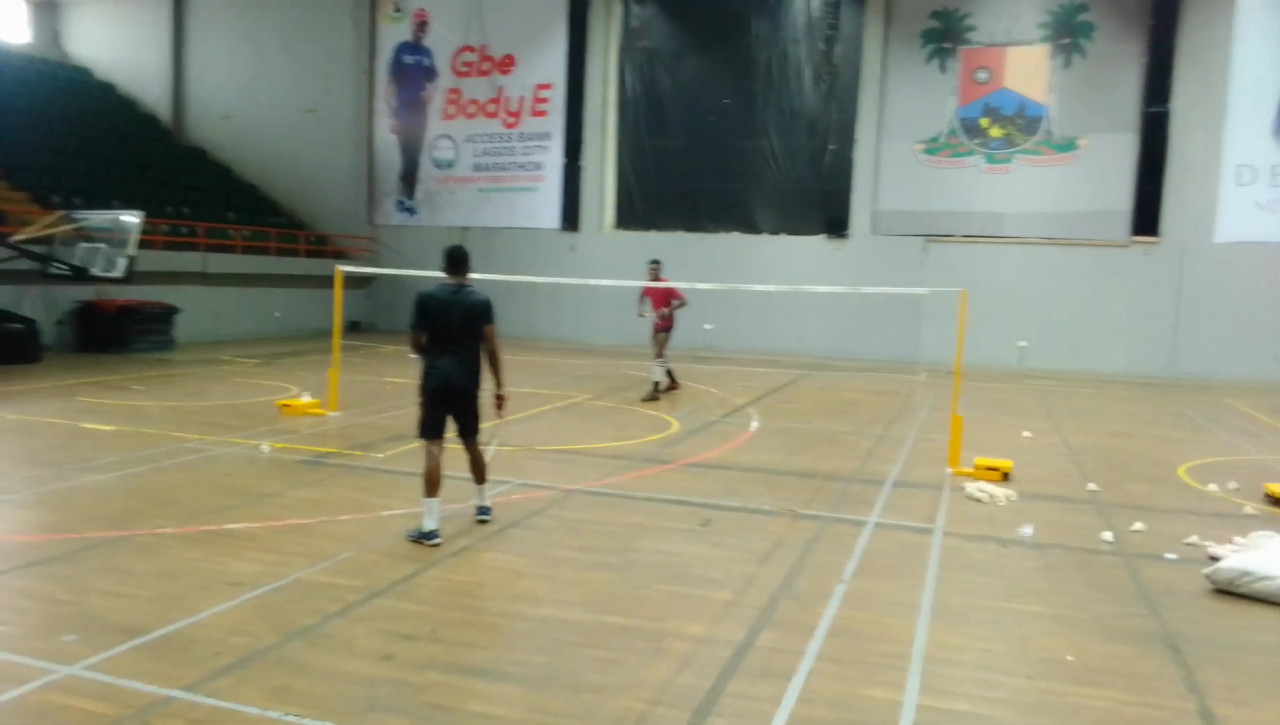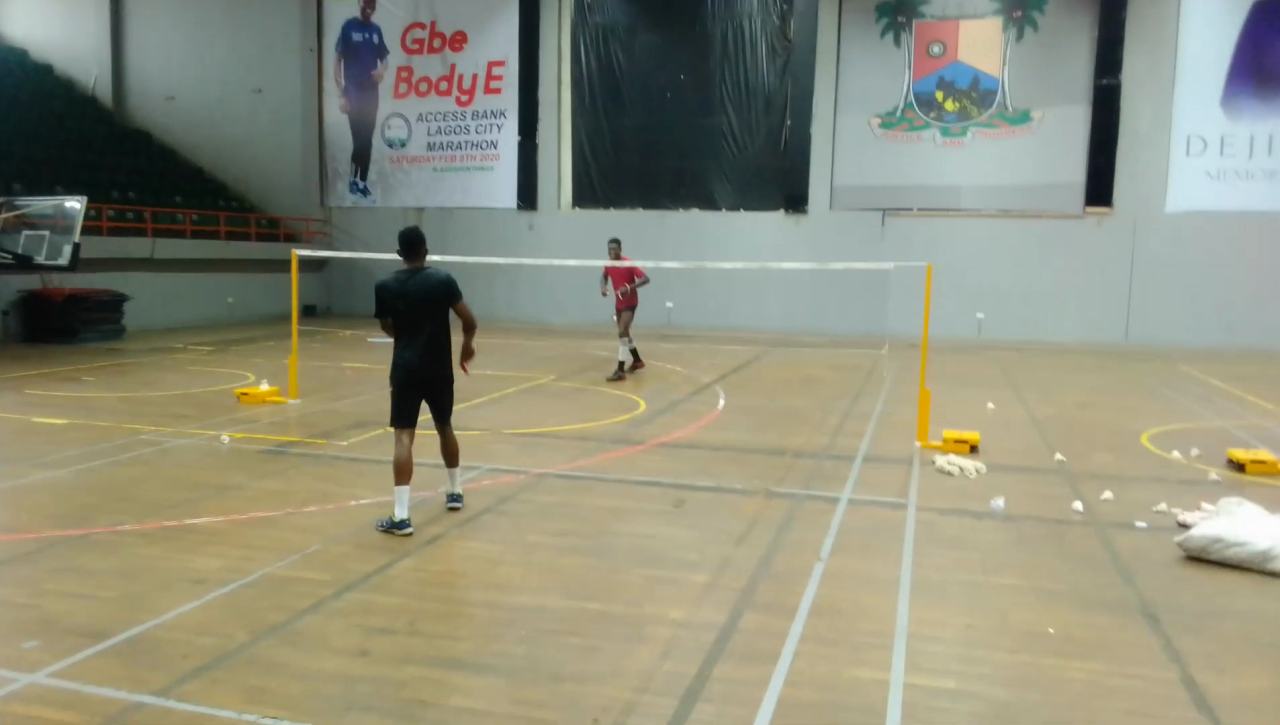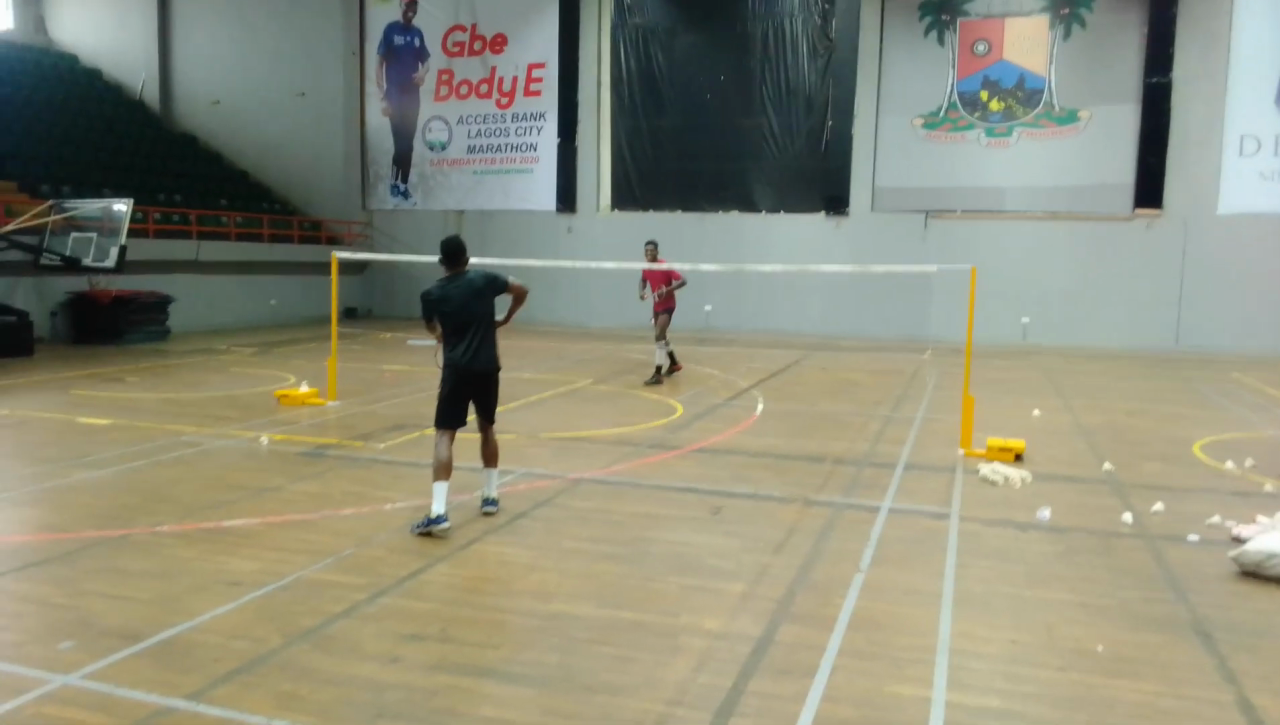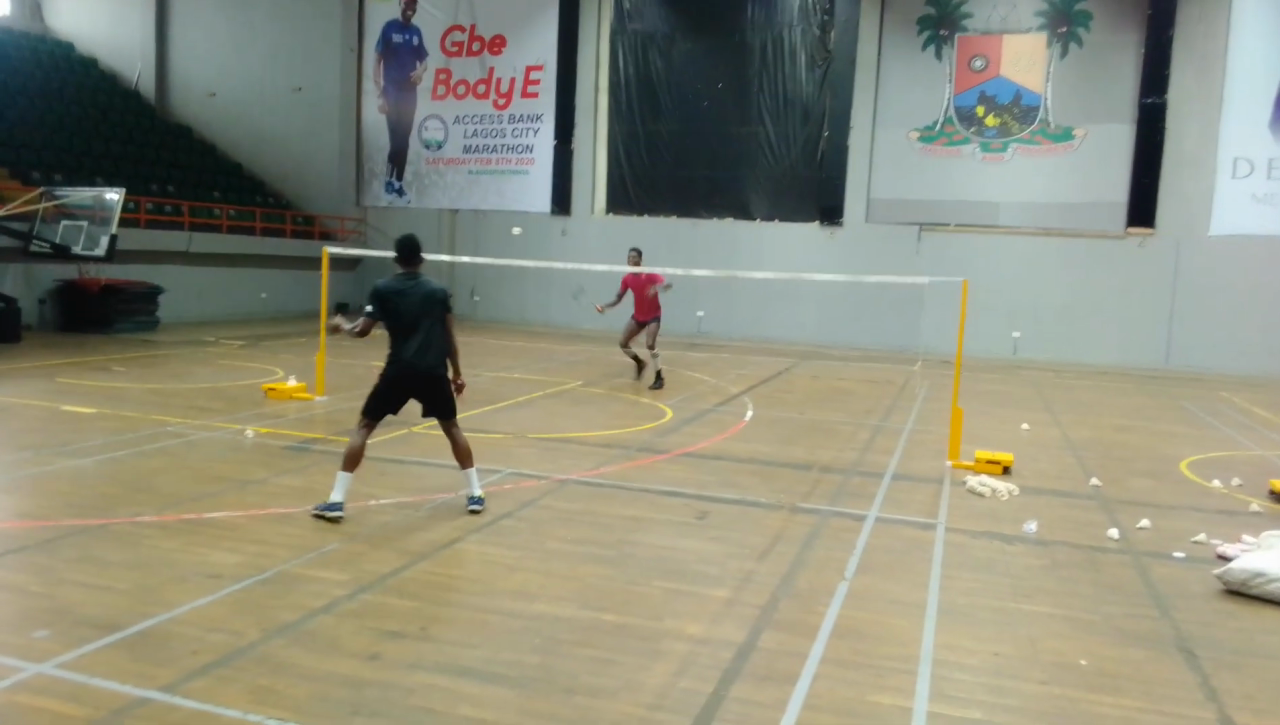
dt=0.5s
person 1, frame 1
left shoulder: (426, 297)
right shoulder: (481, 301)
left elbow: (416, 343)
right elbow: (490, 347)
right wrist: (499, 387)
left hip: (435, 382)
right hip: (466, 385)
left knee: (433, 448)
right knee: (472, 444)
left ankle: (430, 526)
right ankle: (484, 505)
person 1, frame 2
left shoulder: (385, 287)
right shoulder: (442, 280)
right elbow: (469, 321)
right wrist: (467, 343)
left hip: (405, 370)
right hip: (439, 370)
left knee: (404, 437)
right knee: (445, 428)
left ankle: (401, 516)
right ankle: (455, 492)
person 1, frame 3
left shoulder: (432, 294)
right shoulder: (484, 280)
right elbow: (521, 290)
right wrist: (505, 318)
left hip: (456, 371)
right hip: (487, 368)
left knee: (444, 435)
right knee: (487, 427)
left ankle: (438, 512)
right ankle: (490, 495)
person 1, frame 4
left shoulder: (383, 289)
right shoulder: (438, 291)
left elbow: (363, 331)
right elbow: (449, 337)
left wrist: (342, 326)
right wrist: (457, 373)
left hip: (400, 370)
right hip: (434, 371)
left knee: (364, 427)
right knee: (452, 428)
left ankle: (336, 501)
right ankle: (475, 494)
person 2, frame 1
left shoulder: (427, 53)
right shoulder: (401, 49)
left elbow: (433, 80)
right elbow: (390, 81)
left wrist: (431, 92)
right wrist: (392, 114)
left hip: (421, 112)
right hip: (404, 112)
left knee: (415, 159)
right knee: (408, 158)
left ankle: (409, 201)
right ankle: (402, 200)
person 2, frame 2
left shoulder: (376, 30)
right shoulder: (349, 26)
left elbow: (384, 59)
right elbow: (338, 60)
left wrist: (382, 70)
right wrist: (341, 93)
left hip: (371, 92)
right hip: (353, 91)
left knee: (367, 140)
right knee: (359, 140)
left ankle: (362, 183)
right ankle: (354, 183)
person 2, frame 3
left shoulder: (418, 33)
right shoulder: (390, 30)
left elbow: (425, 61)
right elbow: (380, 63)
left wrist: (422, 73)
right wrist: (383, 96)
left hip: (413, 94)
right hip: (395, 94)
left knee: (408, 143)
right knee: (401, 143)
left ankle: (403, 187)
right ankle: (395, 187)
person 2, frame 4
left shoulder: (416, 32)
right shoulder: (389, 28)
left elbow: (423, 61)
right elbow: (378, 61)
left wrist: (420, 71)
right wrist: (380, 93)
left hip: (410, 93)
right hip: (392, 92)
left knee: (404, 141)
right knee: (396, 140)
left ankle: (398, 184)
right ankle: (389, 183)
